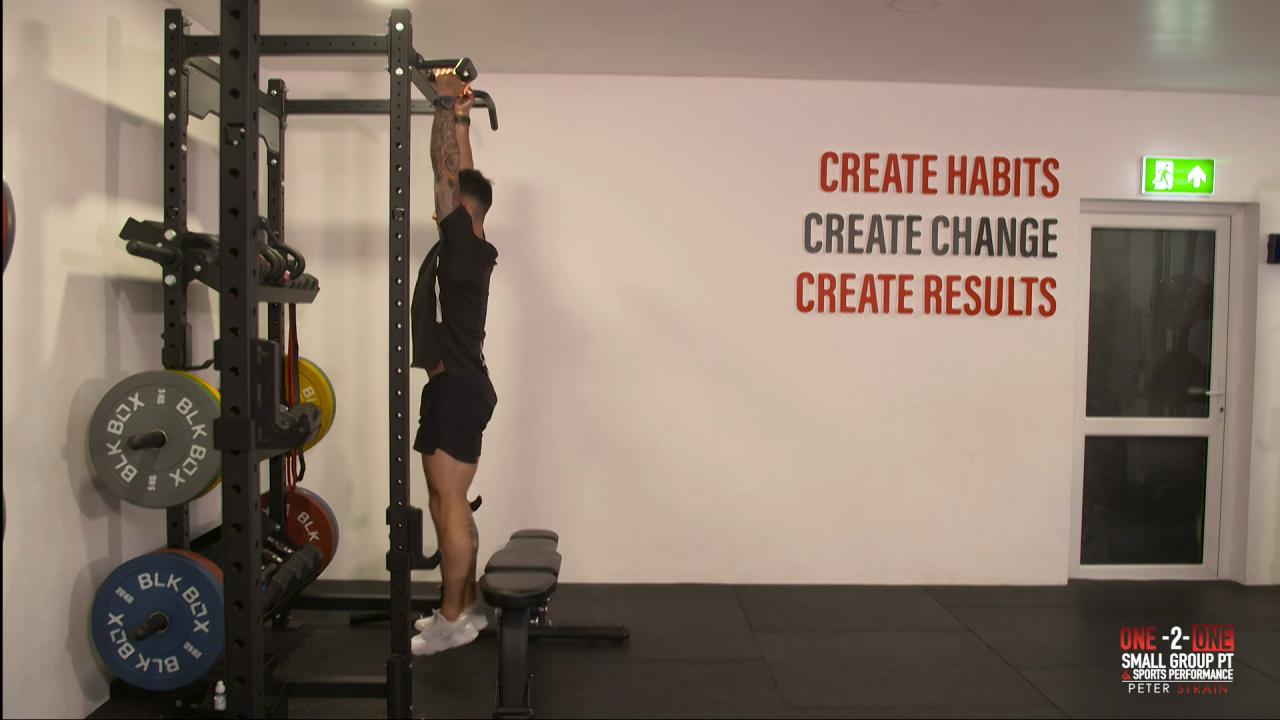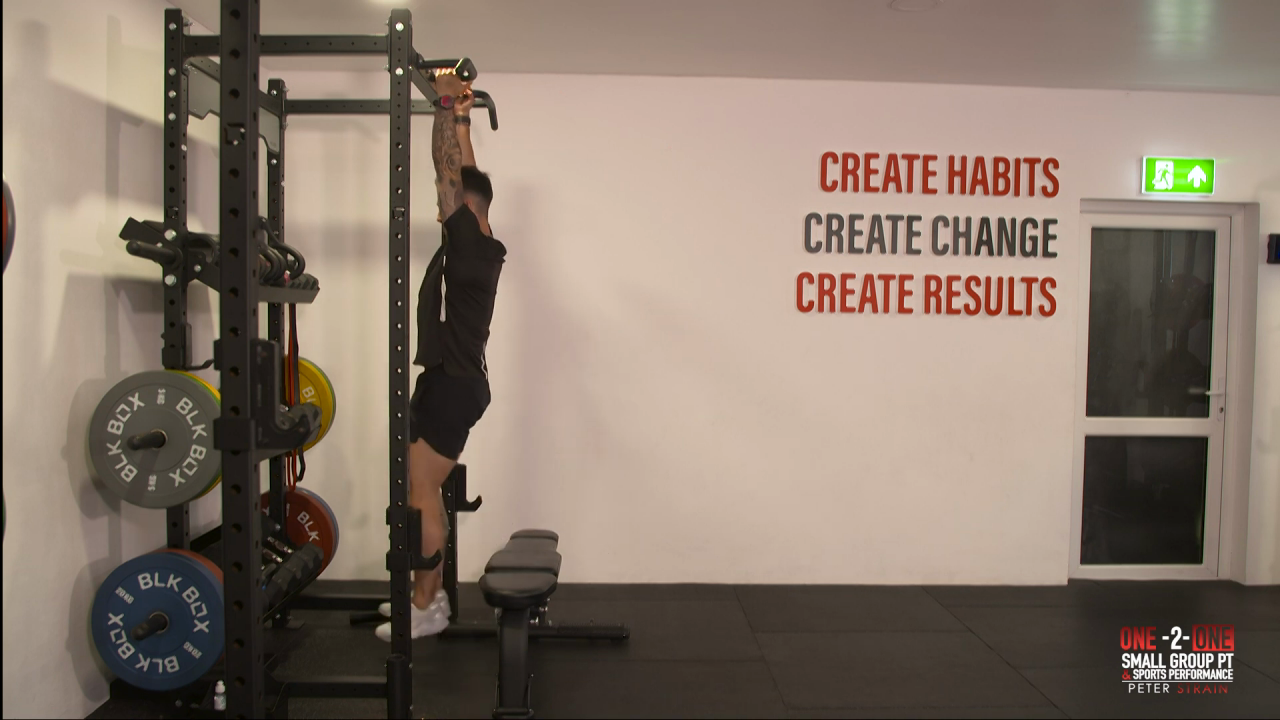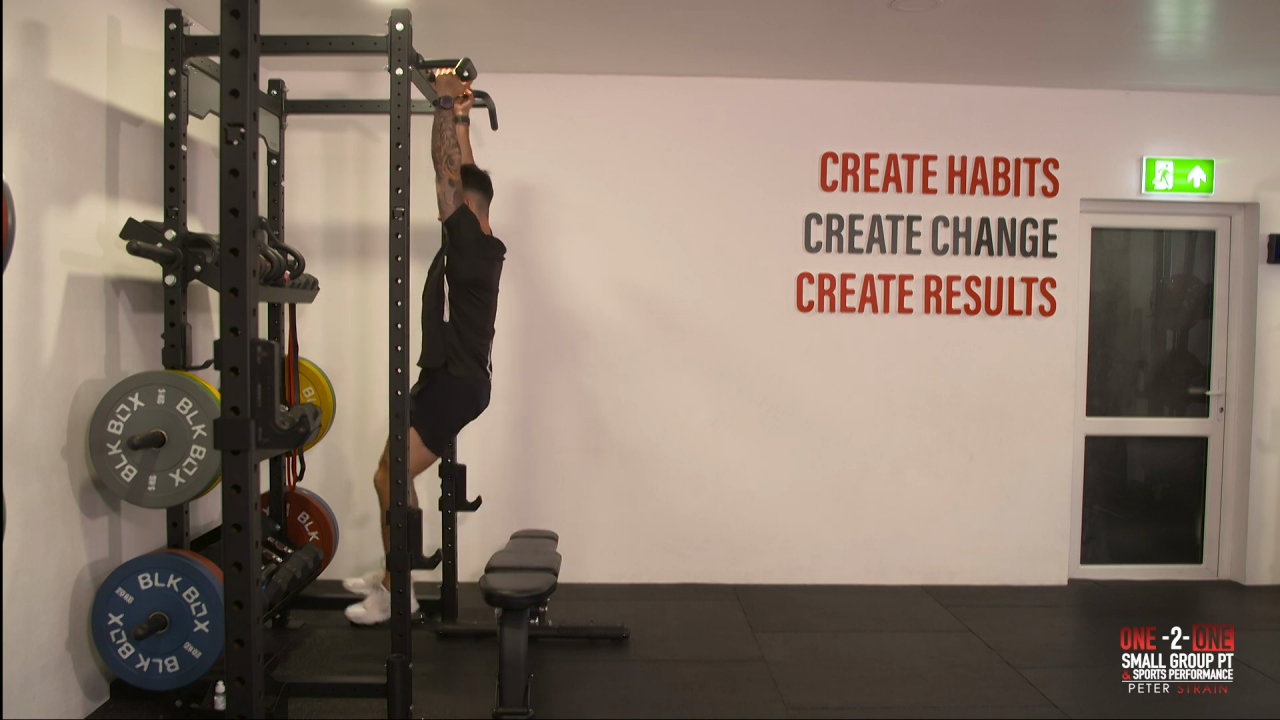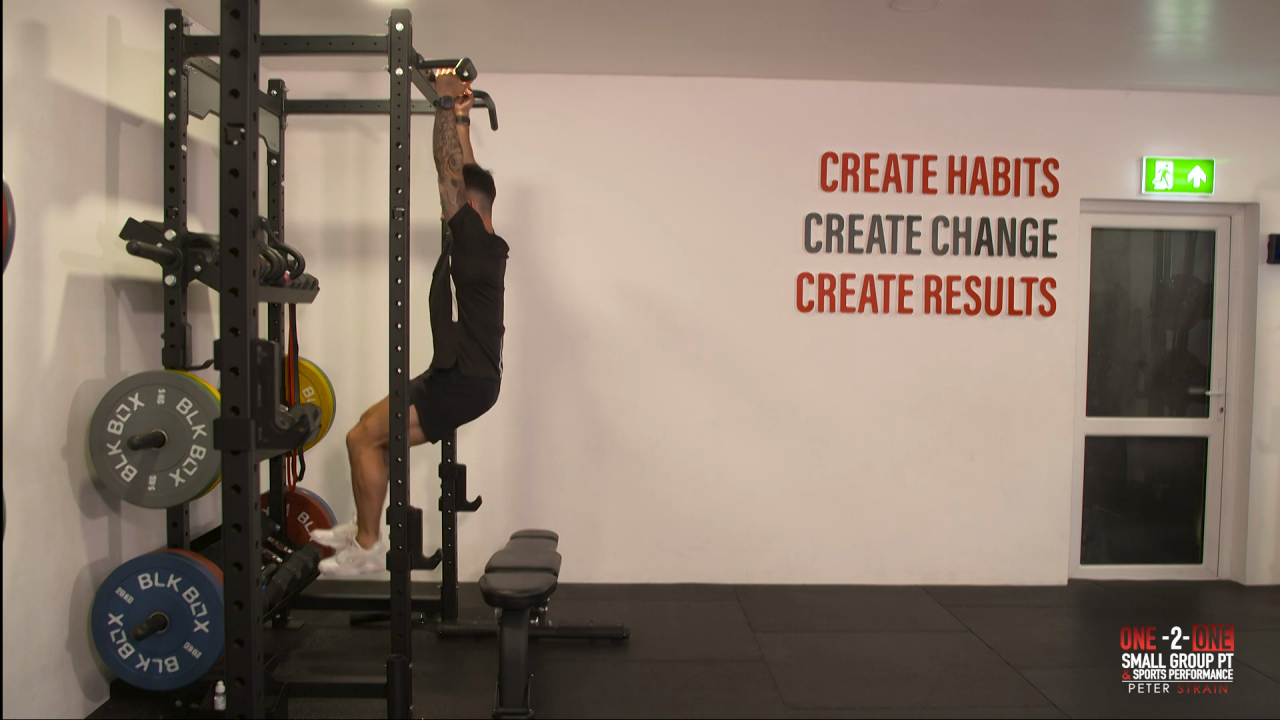
dt=0.3s
person 1, frame 1
left shoulder: (461, 243)
right shoulder: (469, 248)
left elbow: (445, 170)
right elbow: (460, 173)
left wrist: (445, 105)
right wrist: (459, 117)
left hip: (455, 388)
right hip: (461, 385)
left knee: (448, 507)
right knee: (451, 505)
left ankle: (452, 619)
right ankle: (466, 605)
person 1, frame 2
left shoulder: (467, 241)
right shoulder: (477, 246)
left elbow: (448, 172)
right elbow: (461, 172)
left wrist: (446, 106)
right wrist: (460, 116)
left hip: (452, 384)
right hip: (456, 380)
left knee: (420, 496)
right knee: (423, 493)
left ankle: (425, 607)
right ankle: (428, 593)
person 1, frame 3
left shoulder: (468, 240)
right shoulder: (478, 243)
left elbow: (446, 170)
right elbow: (461, 173)
left wrist: (445, 107)
right wrist: (460, 116)
left hip: (453, 383)
right hip: (457, 378)
left knee: (388, 476)
right knee: (393, 474)
left ankle: (393, 589)
right ankle: (390, 574)
person 1, frame 4
left shoulder: (473, 241)
right shoulder: (479, 243)
left elbow: (449, 171)
right elbow: (461, 170)
left wrist: (447, 105)
right wrist: (460, 115)
left hip: (463, 383)
right hip: (462, 376)
left knee: (364, 436)
right knee: (374, 432)
left ankle: (368, 543)
right ankle: (363, 531)
